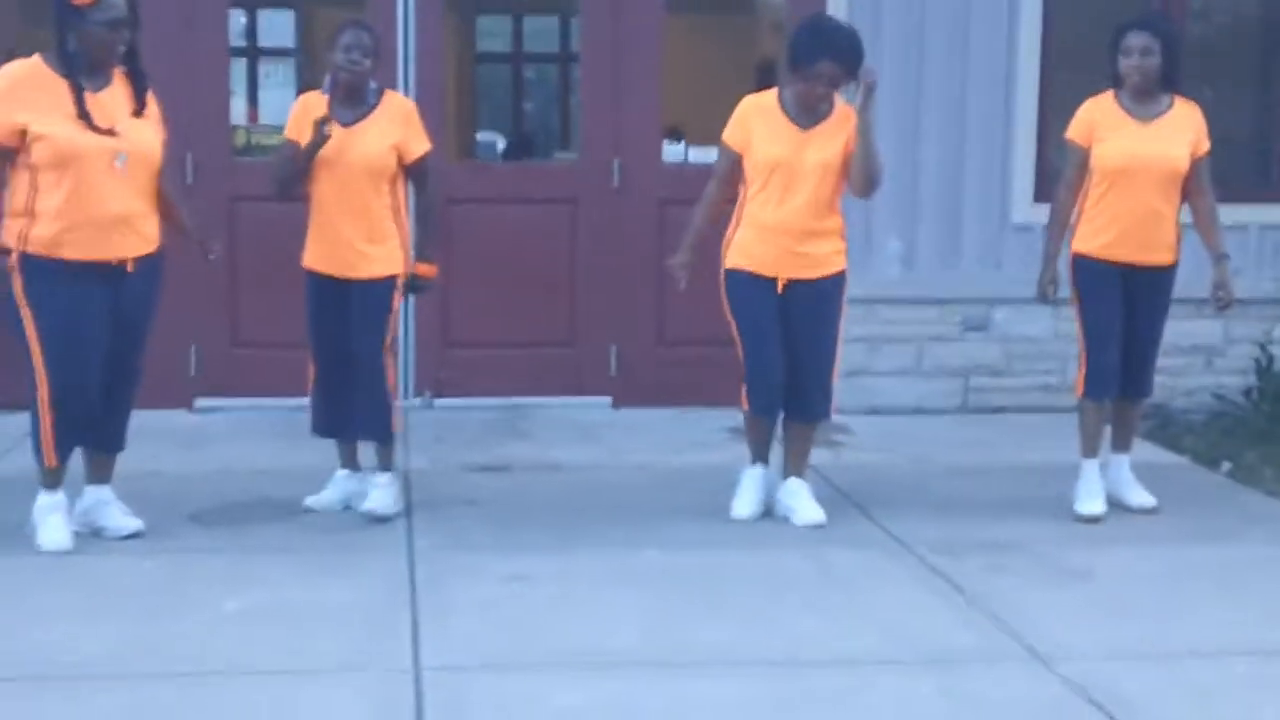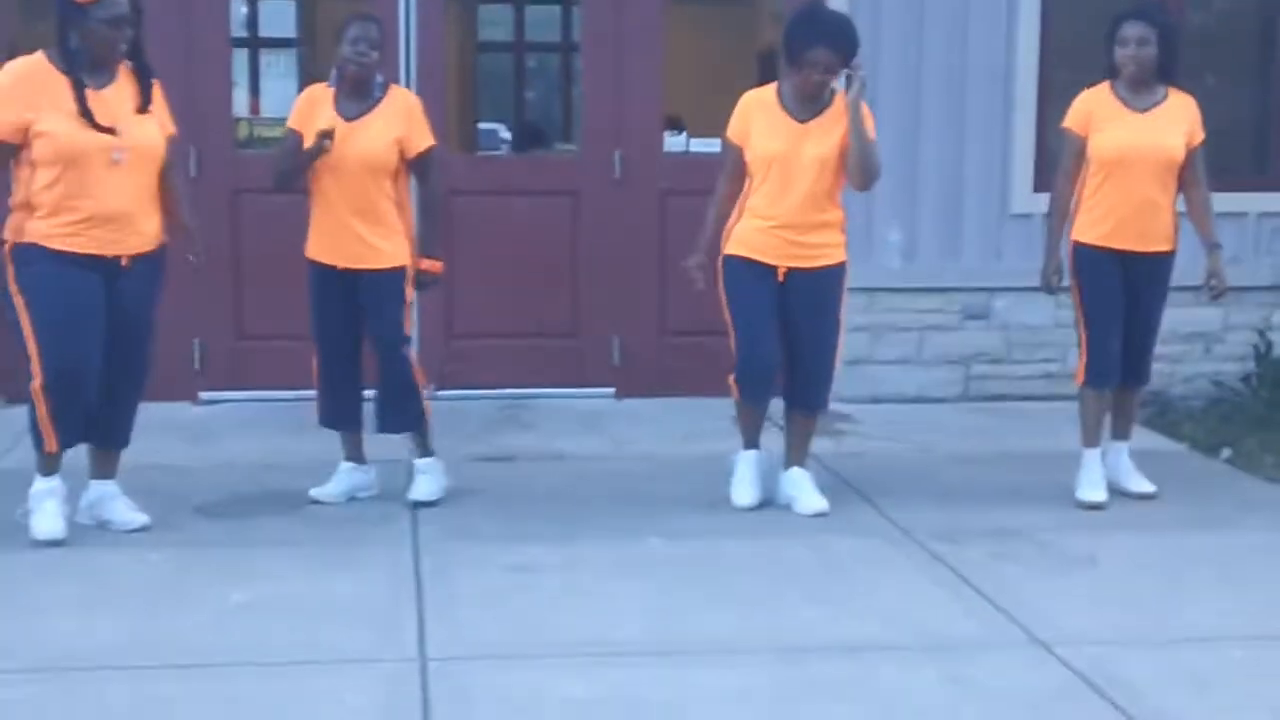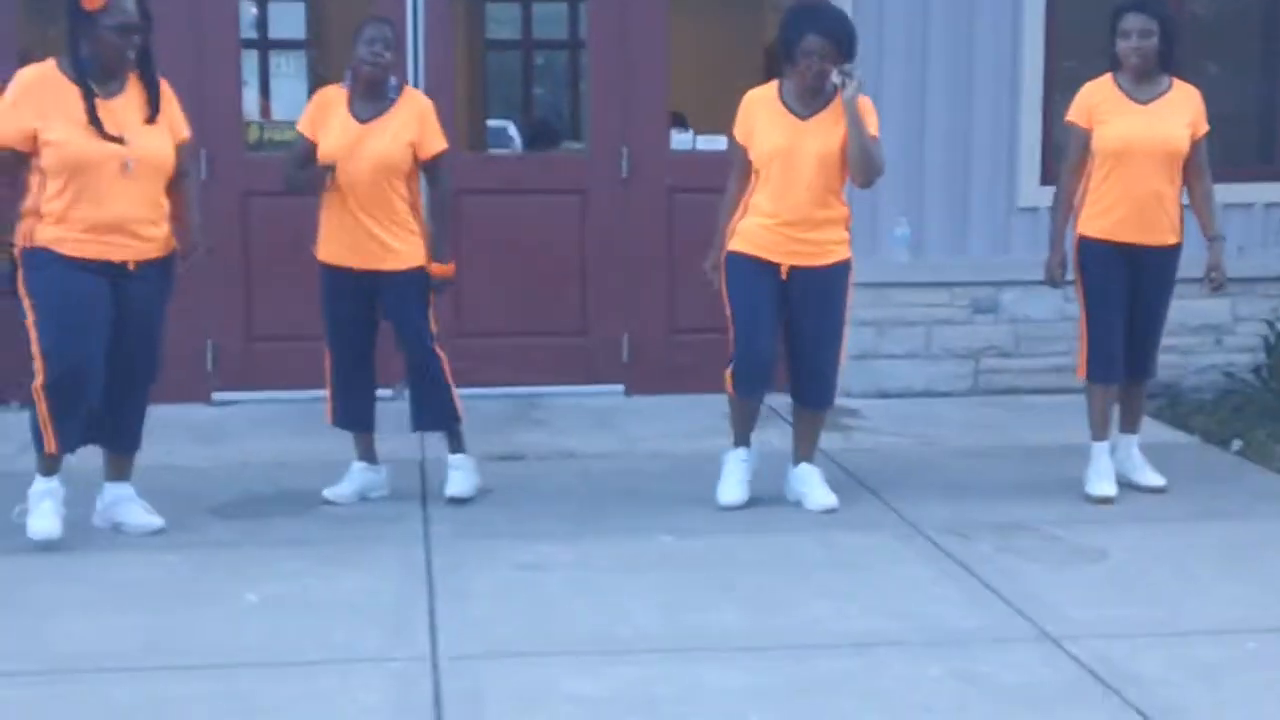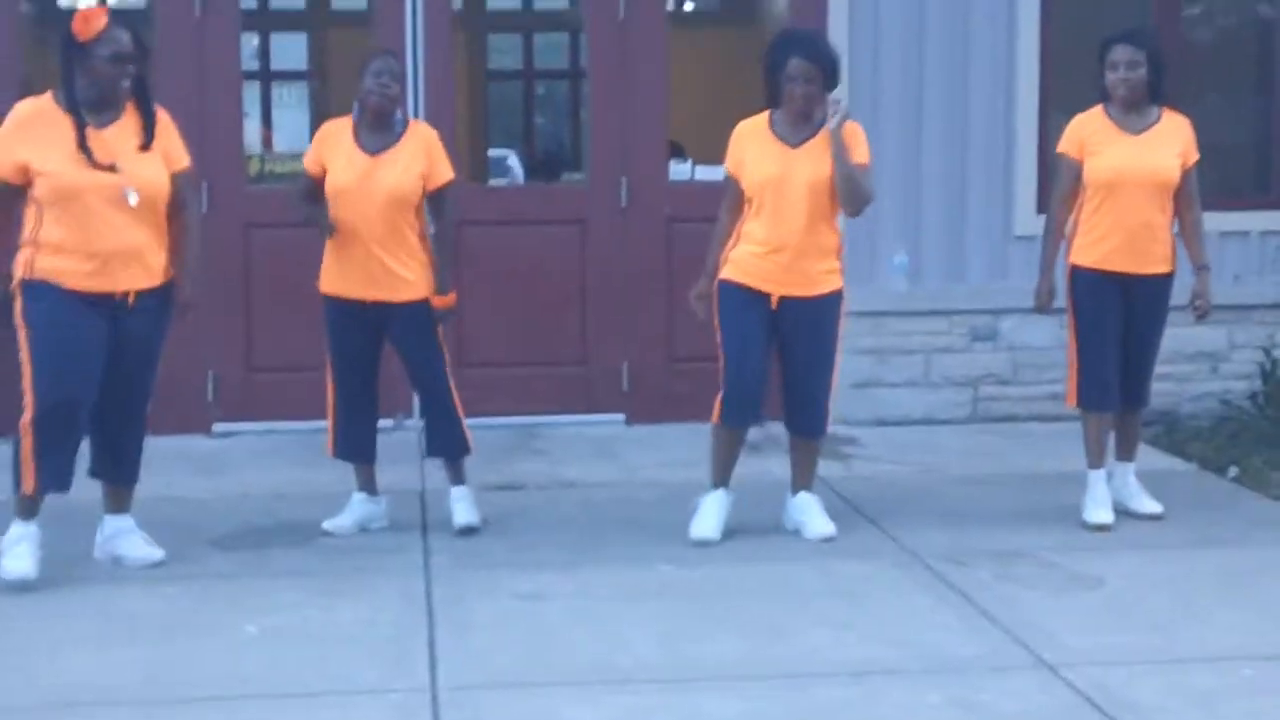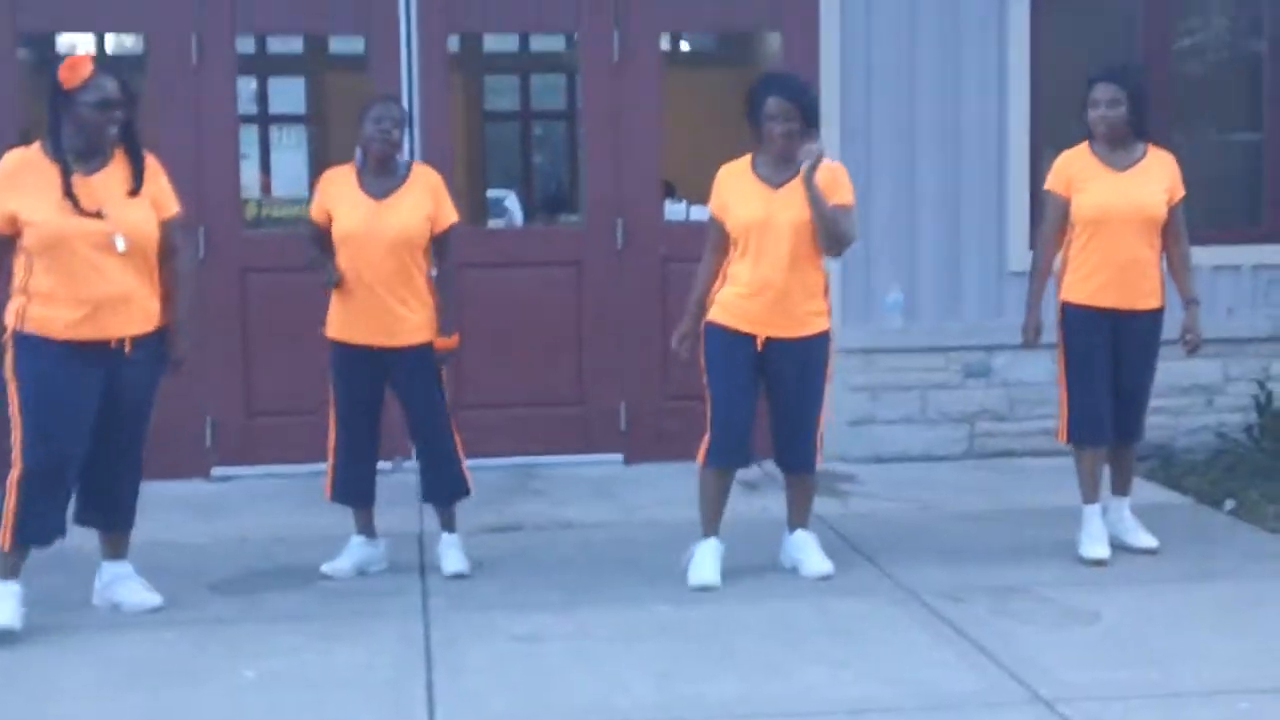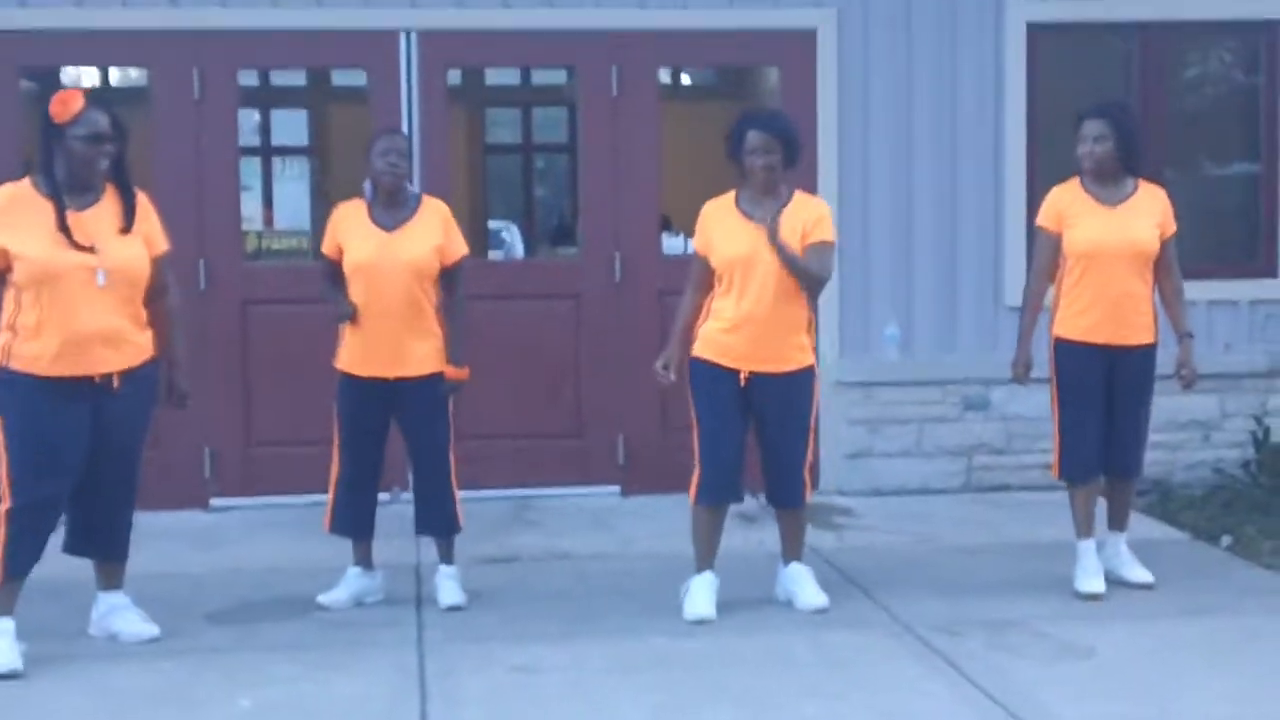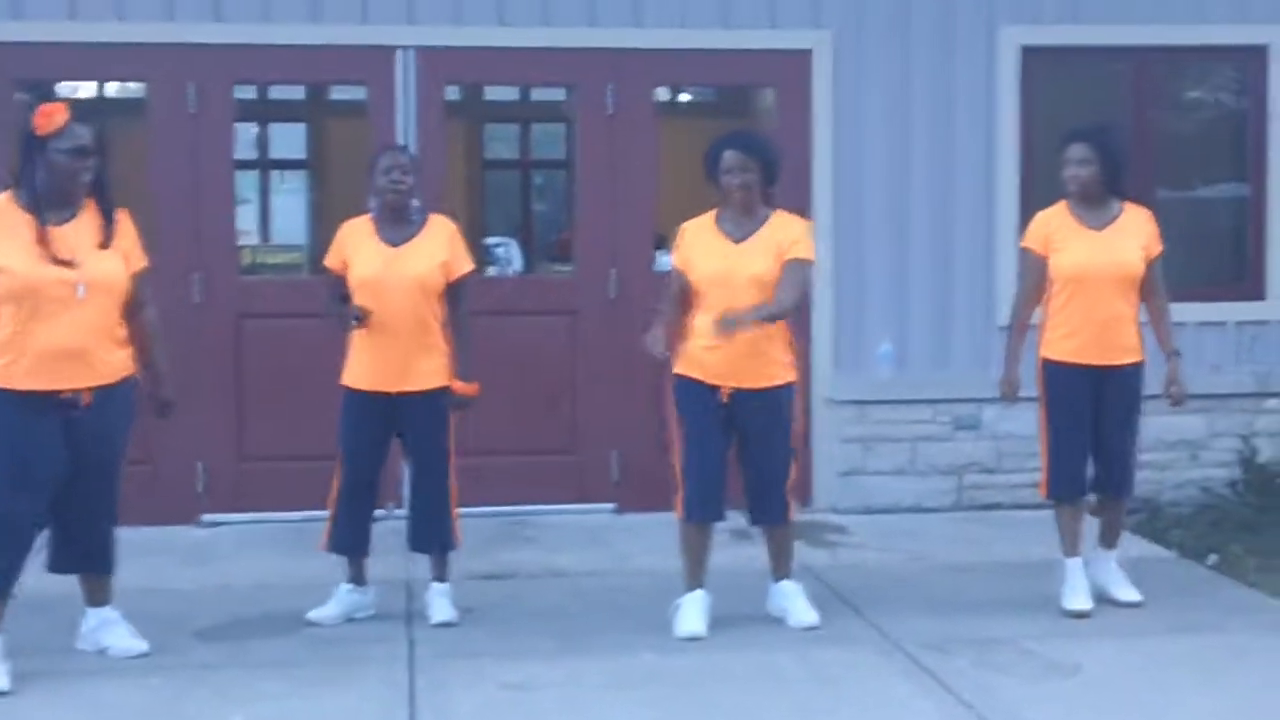
dt=0.1s
person 1, frame 1
left shoulder: (135, 87)
left wrist: (183, 228)
left hip: (134, 261)
right hip: (53, 263)
left knee: (116, 380)
right knee: (64, 379)
left ankle: (98, 494)
right ankle: (51, 496)
person 1, frame 2
left shoulder: (142, 83)
left elbow: (165, 167)
left wrist: (180, 220)
left hip: (136, 258)
right hip: (53, 253)
left knee: (124, 372)
right knee: (62, 368)
left ankle: (103, 488)
right ankle: (48, 482)
person 1, frame 3
left shoulder: (155, 91)
left elbow: (180, 173)
left wrist: (189, 230)
left hip: (145, 263)
right hip: (61, 258)
left knee: (132, 377)
right knee: (65, 370)
left ankle: (118, 491)
right ankle: (47, 483)
person 1, frame 4
left shoulder: (153, 121)
left elbow: (182, 206)
left wrist: (183, 274)
left hip: (141, 296)
right hip: (58, 292)
left knee: (125, 408)
right knee: (54, 403)
left ankle: (117, 525)
person 1, frame 5
left shoulder: (144, 168)
left elbow: (174, 253)
left wrist: (177, 327)
left hip: (135, 343)
right hip: (49, 344)
left knee: (119, 457)
left ankle: (116, 571)
person 1, frame 6
left shoulder: (133, 205)
left elbow: (160, 291)
left wrist: (173, 364)
left hip: (124, 376)
left knee: (111, 491)
left ankle: (111, 602)
person 1, frame 7
left shoulder: (112, 220)
left elbow: (139, 307)
left wrist: (157, 376)
left hip: (102, 392)
left knee: (92, 507)
left ankle: (100, 617)
person 2, frame 1
left shoulder: (849, 122)
right shoulder: (752, 111)
left elbow: (865, 186)
right elbow: (720, 184)
left wrist: (863, 112)
right wrist: (687, 247)
left hip: (819, 272)
right hip: (751, 267)
left knee: (811, 380)
right knee: (765, 375)
left ankle: (793, 483)
right ankle: (756, 469)
person 2, frame 2
left shoulder: (853, 113)
right shoulder: (752, 106)
left elbow: (864, 178)
right elbow: (729, 182)
left wrist: (850, 106)
right wrist: (703, 245)
left hip: (818, 262)
right hip: (751, 256)
left knee: (811, 371)
right knee: (755, 362)
left ankle: (794, 472)
right ankle: (749, 453)
person 2, frame 3
left shoulder: (856, 109)
right shoulder: (756, 103)
left elbow: (866, 175)
right elbow: (738, 180)
left wrist: (849, 104)
right wrist: (717, 246)
left hip: (823, 259)
right hip: (754, 253)
left knee: (817, 369)
right knee: (751, 358)
left ankle: (804, 469)
right ankle: (739, 453)
person 2, frame 4
left shoulder: (847, 134)
right shoulder: (746, 134)
left elbow: (857, 204)
right elbow: (730, 212)
left wrist: (833, 136)
right wrist: (707, 277)
left hip: (814, 289)
right hip: (745, 284)
left knee: (810, 398)
right knee: (738, 389)
left ankle: (802, 499)
right ankle: (717, 494)
person 2, frame 5
left shoulder: (829, 176)
right shoulder: (730, 177)
left elbow: (837, 244)
right elbow: (713, 254)
left wrist: (809, 182)
right wrist: (690, 318)
left hip: (802, 330)
right hip: (732, 326)
left knee: (799, 437)
right knee: (725, 432)
left ankle: (799, 536)
right ankle: (708, 542)
person 2, frame 6
left shoulder: (813, 211)
right shoulder: (713, 213)
left elbow: (817, 280)
right elbow: (697, 287)
left wrist: (777, 240)
right wrist: (674, 346)
left hip: (787, 364)
right hip: (717, 362)
left knee: (789, 470)
right knee: (714, 468)
left ankle: (794, 569)
right ankle: (702, 576)
person 2, frame 7
left shoulder: (791, 231)
right shoulder: (692, 232)
left elbow: (790, 299)
right elbow: (675, 302)
left wrist: (745, 317)
right wrist: (662, 330)
left hip: (768, 381)
right hip: (699, 379)
left knee: (772, 488)
right knee: (698, 486)
left ankle: (784, 586)
right ankle: (694, 595)
person 3, frame 1
left shoulder: (1189, 118)
right shoulder: (1093, 113)
left elbow: (1201, 197)
right elbow: (1067, 191)
left wrist: (1220, 261)
right wrist: (1050, 259)
left hip: (1156, 265)
right hip: (1097, 260)
left knee: (1137, 368)
right knee: (1100, 364)
left ankle: (1119, 471)
right ankle: (1089, 473)
person 3, frame 2
left shoulder: (1184, 109)
right shoulder: (1090, 103)
left elbow: (1195, 187)
right elbow: (1065, 181)
left wrist: (1212, 250)
right wrist: (1052, 249)
left hip: (1154, 252)
right hip: (1096, 248)
left knee: (1137, 355)
right knee: (1101, 351)
left ankle: (1119, 456)
right ankle: (1090, 462)
person 3, frame 3
left shoulder: (1188, 99)
right shoulder: (1093, 95)
left elbow: (1198, 179)
right elbow: (1069, 174)
left wrist: (1214, 242)
right wrist: (1056, 242)
left hip: (1160, 246)
right hip: (1101, 242)
left knee: (1142, 349)
right knee: (1104, 346)
left ankle: (1128, 450)
right ankle: (1099, 456)
person 3, frame 4
left shoulder: (1178, 129)
right shoulder: (1084, 127)
left elbow: (1188, 208)
right elbow: (1060, 204)
left wrist: (1201, 271)
right wrist: (1047, 271)
left hip: (1153, 274)
right hip: (1094, 271)
left knee: (1136, 377)
right knee: (1097, 374)
left ankle: (1125, 476)
right ankle: (1096, 483)
person 3, frame 5
left shoulder: (1164, 165)
right shoulder: (1070, 164)
left elbow: (1176, 243)
right elbow: (1048, 240)
left wrist: (1190, 306)
right wrist: (1033, 306)
left hip: (1143, 310)
right hip: (1084, 308)
left knee: (1130, 413)
right knee: (1089, 410)
left ankle: (1120, 512)
right ankle: (1090, 519)
person 3, frame 6
left shoulder: (1155, 200)
right shoulder: (1061, 200)
left elbow: (1168, 277)
right elbow: (1039, 277)
left wrist: (1185, 340)
right wrist: (1024, 342)
left hip: (1136, 344)
right hip: (1077, 343)
left knee: (1127, 449)
right knee: (1080, 446)
left ankle: (1117, 545)
right ankle: (1086, 554)
person 3, frame 7
left shoulder: (1141, 222)
right shoulder: (1048, 224)
left elbow: (1154, 297)
right elbow: (1026, 298)
left wrist: (1172, 358)
right wrist: (1011, 362)
left hip: (1123, 364)
right hip: (1064, 364)
left knee: (1118, 468)
right knee: (1067, 466)
left ankle: (1106, 563)
right ankle: (1074, 572)
person 4, frame 1
left shoulder: (399, 111)
right shoulder: (308, 107)
left elbow: (422, 188)
right elbow: (284, 187)
left wrist: (423, 259)
right wrist: (312, 146)
left hip: (380, 264)
right hip: (323, 264)
left knee: (370, 360)
right knee: (329, 363)
left ankle: (385, 476)
right ankle: (349, 473)
person 4, frame 2
left shoulder: (403, 105)
right shoulder: (312, 100)
left elbow: (427, 183)
right elbow: (283, 175)
left wrist: (428, 253)
right wrist: (312, 150)
left hip: (387, 257)
right hip: (327, 257)
left knee: (393, 350)
right knee: (334, 357)
left ankle: (426, 459)
right ankle: (355, 466)
person 4, frame 3
left shoulder: (416, 107)
right shoulder: (324, 102)
left elbow: (438, 187)
right elbow: (292, 175)
left wrist: (440, 258)
right wrist: (316, 176)
left hip: (401, 258)
right hip: (339, 259)
left knee: (422, 351)
right knee: (348, 358)
left ankle: (459, 456)
right ankle: (366, 466)
person 4, frame 4
left shoulder: (423, 139)
right shoulder: (330, 135)
left elbow: (441, 220)
right elbow: (308, 197)
left wrist: (444, 287)
right wrist: (322, 219)
left hip: (410, 290)
right hip: (345, 290)
left knee: (433, 382)
right knee: (352, 389)
left ankle: (459, 488)
right ankle: (367, 497)
person 4, frame 5
left shoulder: (427, 183)
right shoulder: (333, 182)
left elbow: (444, 262)
right elbow: (319, 244)
left wrist: (446, 330)
right wrist: (328, 270)
left hip: (414, 334)
right hip: (350, 336)
left knee: (433, 428)
right knee: (353, 433)
left ankle: (449, 536)
right ankle: (366, 540)
person 4, frame 6
left shoulder: (436, 214)
right shoulder: (344, 217)
left elbow: (452, 295)
right elbow: (331, 280)
left wrist: (456, 361)
right wrist: (339, 303)
left hip: (423, 366)
right hip: (359, 367)
left knee: (433, 462)
right knee: (355, 465)
left ankle: (446, 569)
right ankle: (363, 571)
person 4, frame 7
left shoulder: (443, 231)
right shoulder: (350, 234)
left elbow: (457, 311)
right elbow: (338, 296)
left wrist: (464, 377)
right wrist: (348, 312)
left hip: (427, 382)
right hip: (365, 382)
left knee: (433, 479)
right knee: (355, 480)
left ankle: (439, 586)
right ankle: (355, 588)
